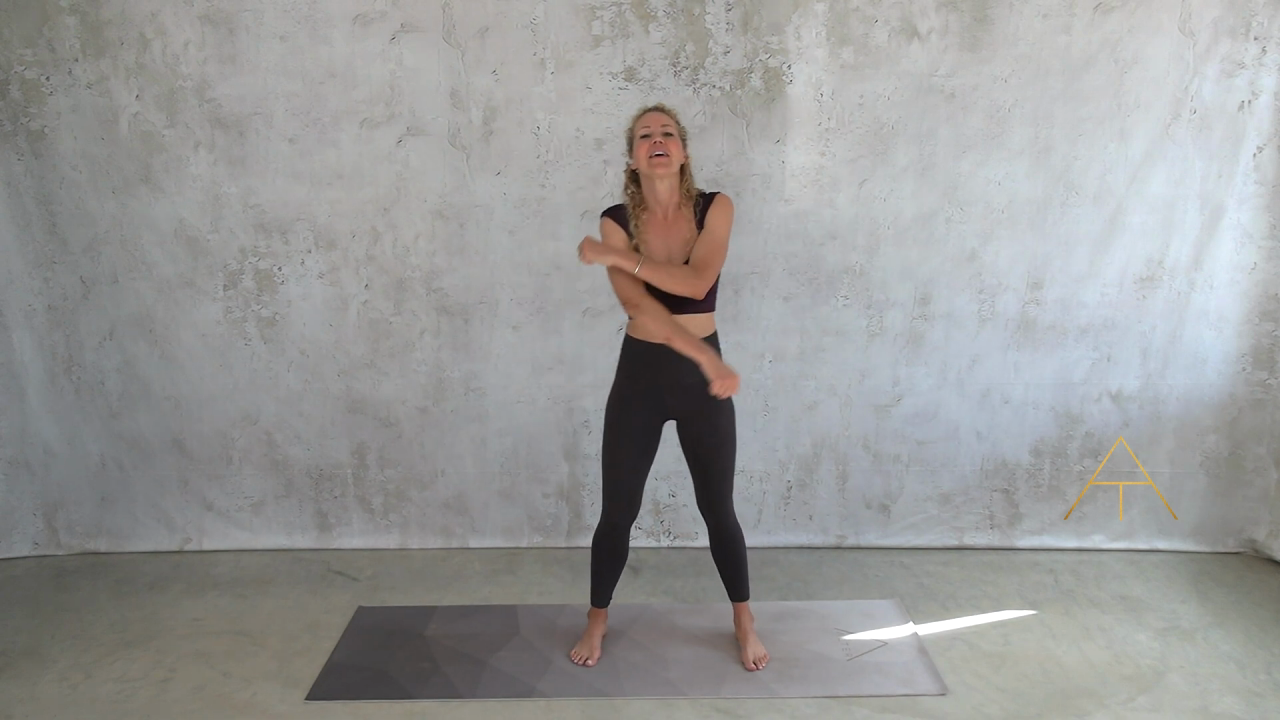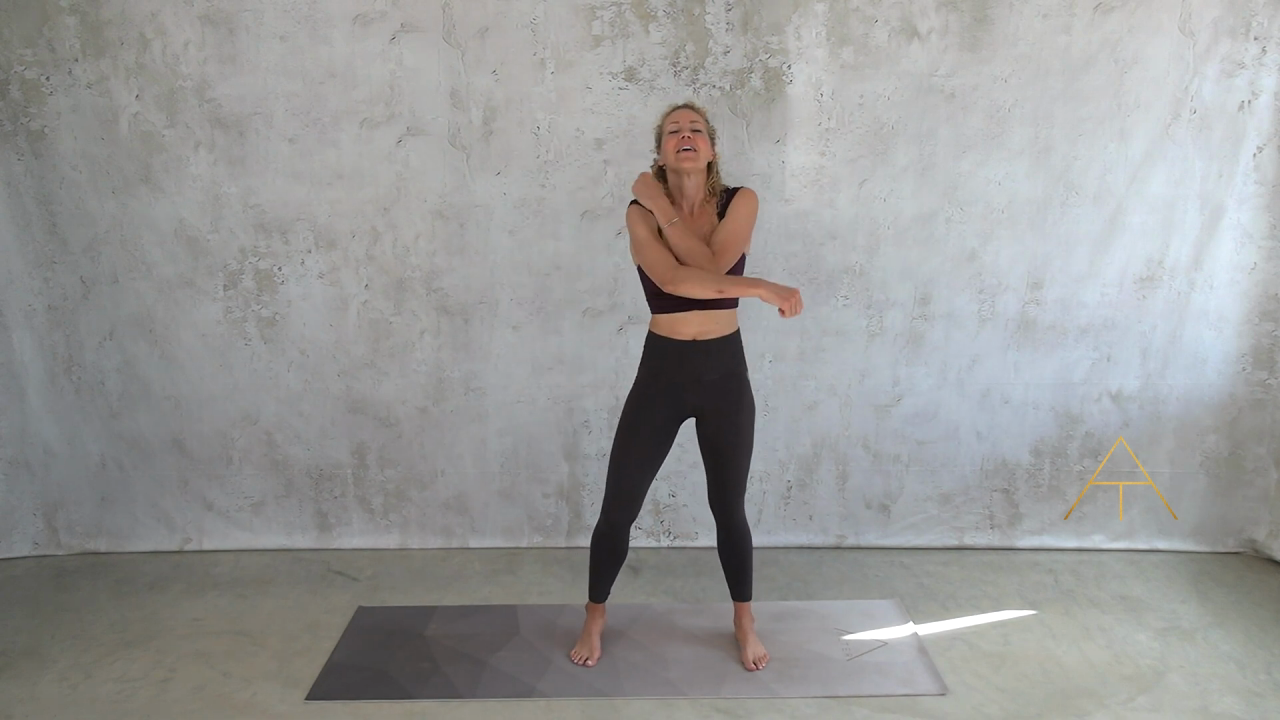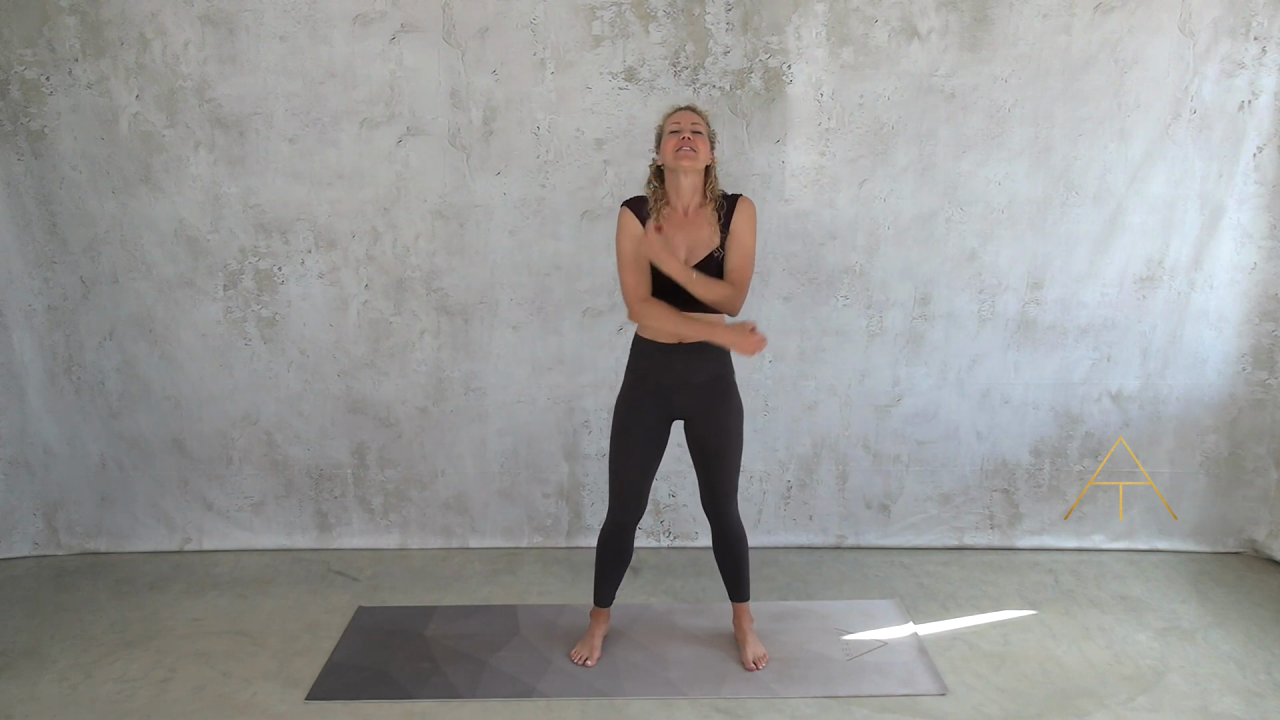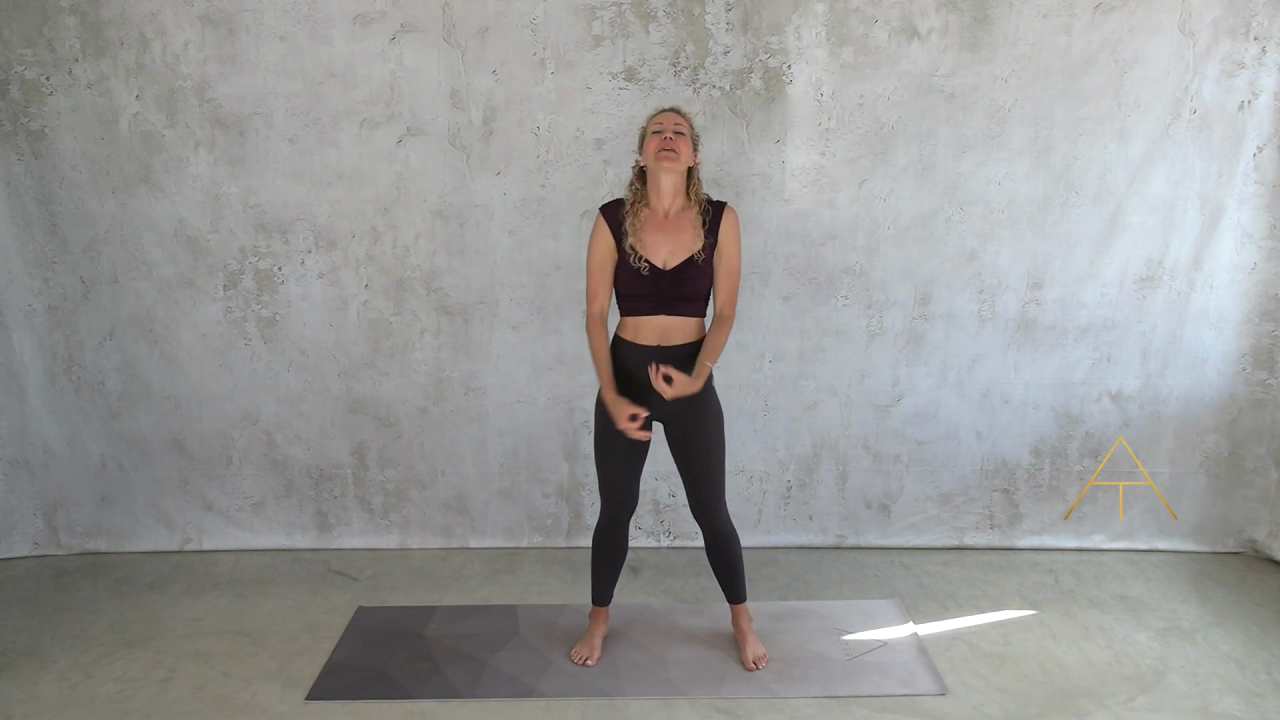
dt=0.3s
person 1, frame 1
left shoulder: (715, 208)
right shoulder: (616, 220)
left elbow: (697, 281)
right elbow: (641, 305)
left wrist: (619, 258)
right wrist: (708, 360)
left hip: (701, 369)
right hip: (640, 374)
left knee: (718, 508)
right knee: (619, 510)
left ankle: (743, 619)
right ankle: (597, 618)
person 1, frame 2
left shoulder: (739, 202)
right shoulder: (641, 210)
left elbow: (713, 262)
right elbow: (676, 279)
left wrist: (666, 211)
right wrist: (764, 289)
left hip: (724, 371)
right hip: (661, 372)
left knee: (728, 507)
right knee: (618, 505)
left ankle: (744, 621)
right ankle: (594, 617)
person 1, frame 3
left shoulder: (737, 210)
right shoulder: (634, 214)
left elbow: (734, 297)
right elbow: (640, 305)
left wrist: (677, 263)
right wrist: (720, 330)
left hip: (711, 377)
right hip: (647, 375)
left knee: (722, 507)
right knee: (624, 510)
left ankle: (743, 620)
right ankle: (599, 619)
person 1, frame 4
left shoulder: (719, 219)
right shoulder: (612, 220)
left elbow: (725, 312)
right elbow: (597, 313)
left wrist: (698, 375)
right wrist: (610, 395)
left hip: (690, 377)
right hip: (627, 375)
left knee: (711, 510)
right knee: (616, 509)
left ankle: (742, 620)
right ankle: (599, 619)
